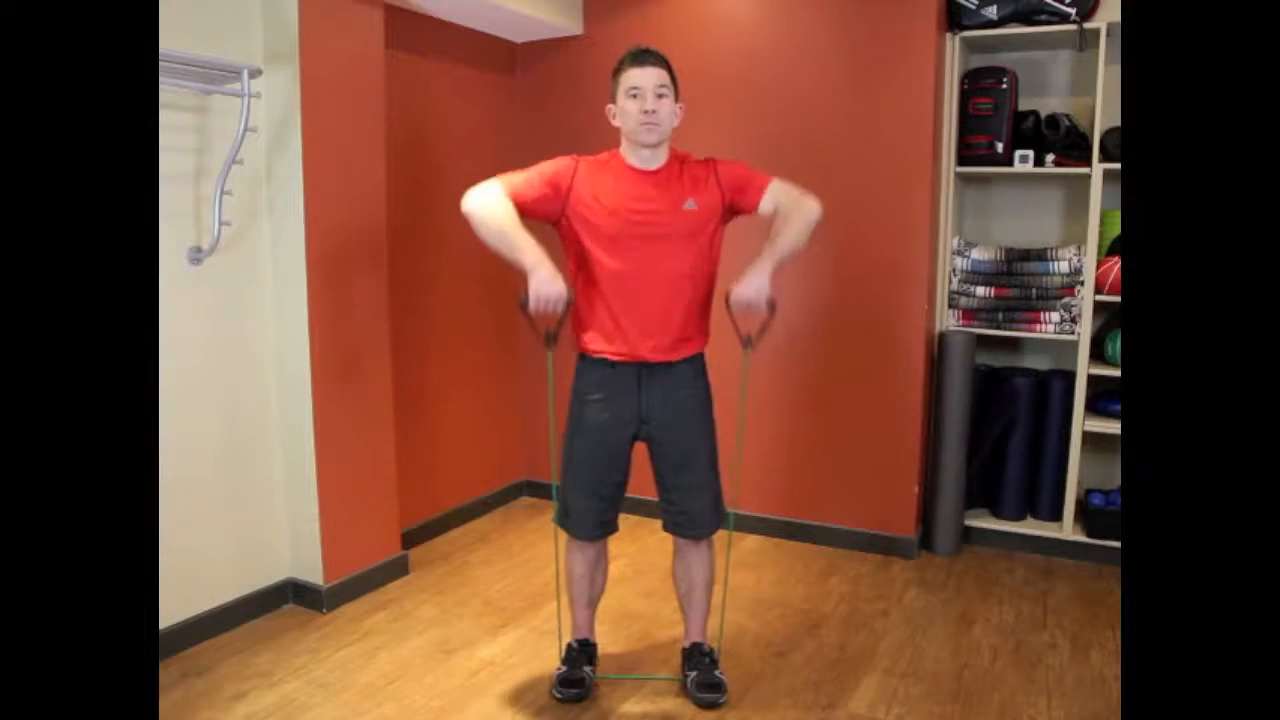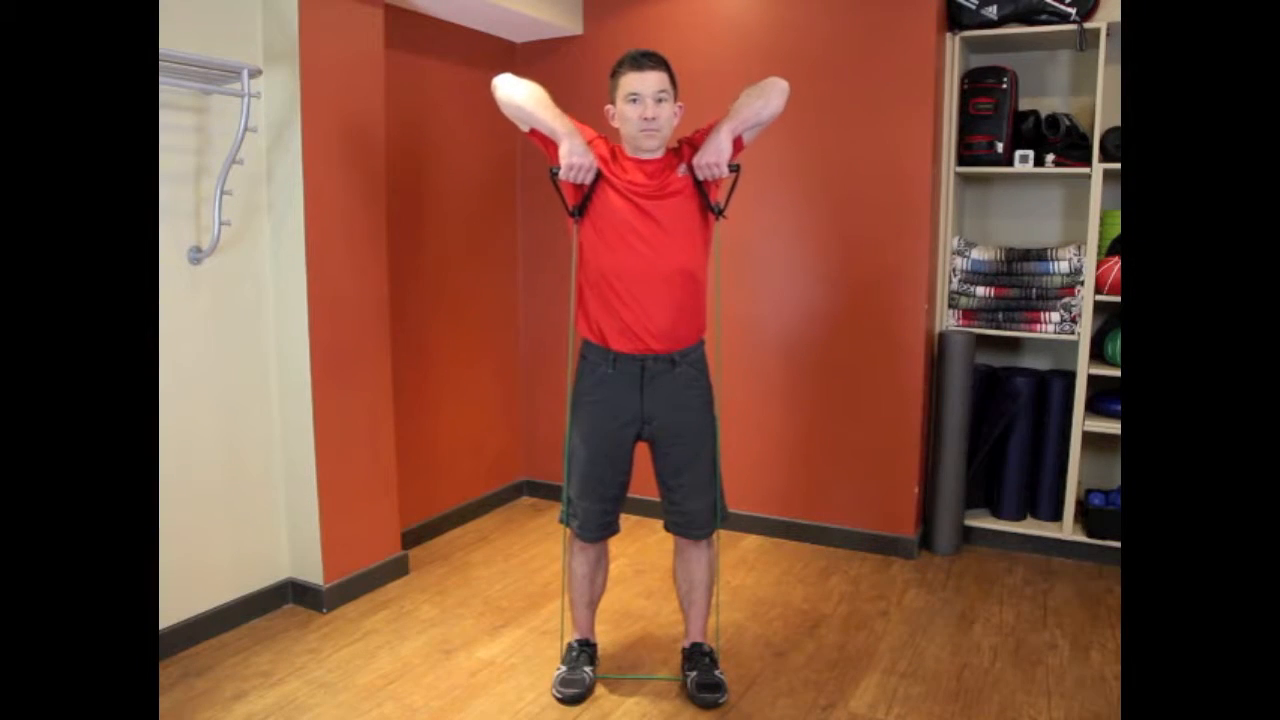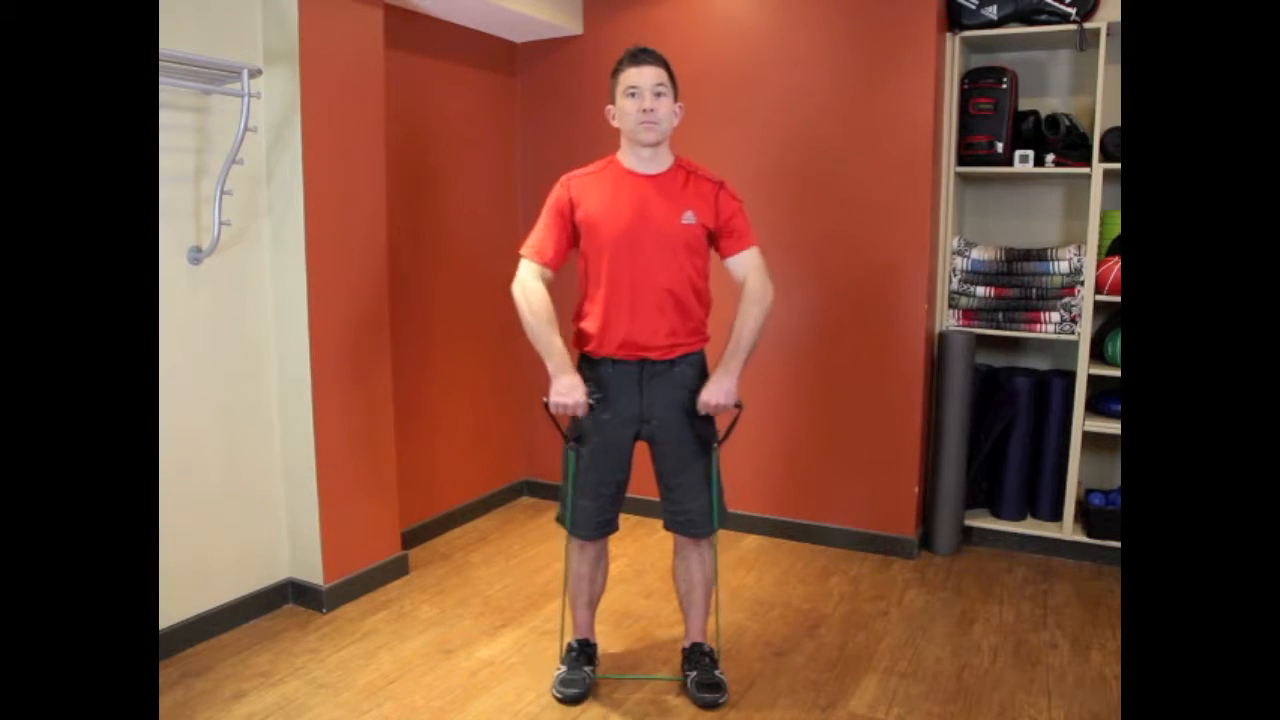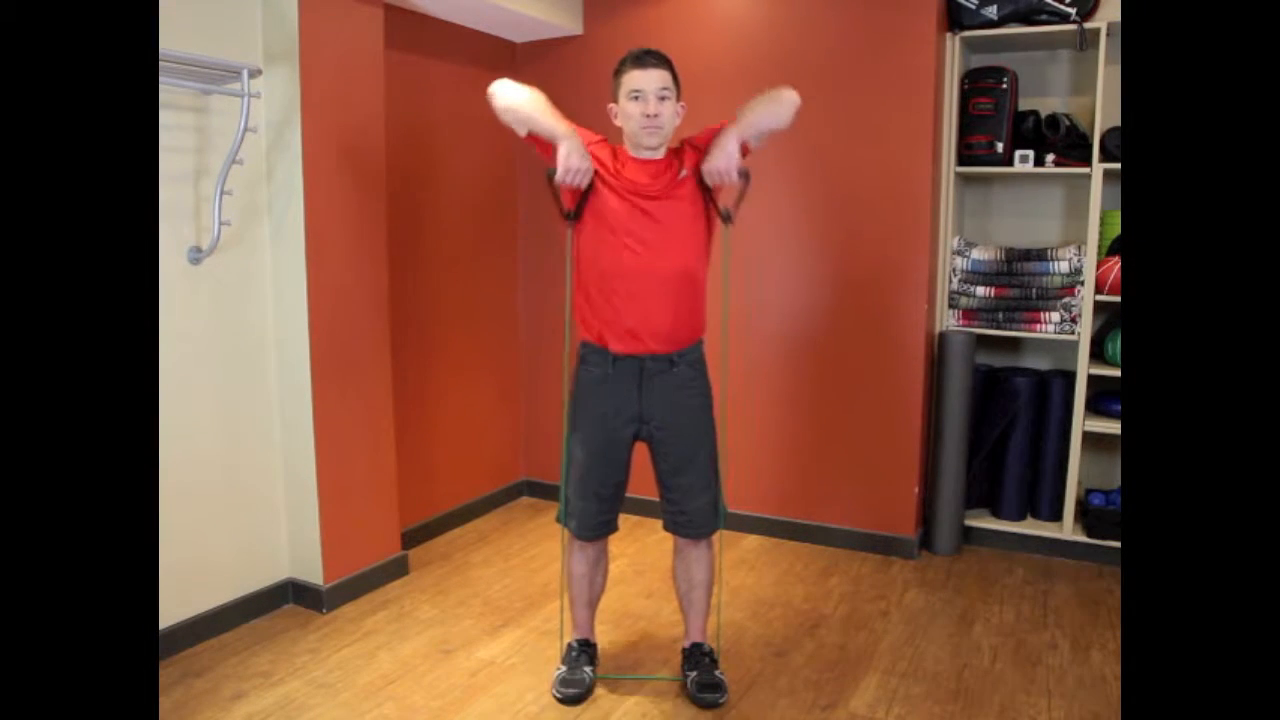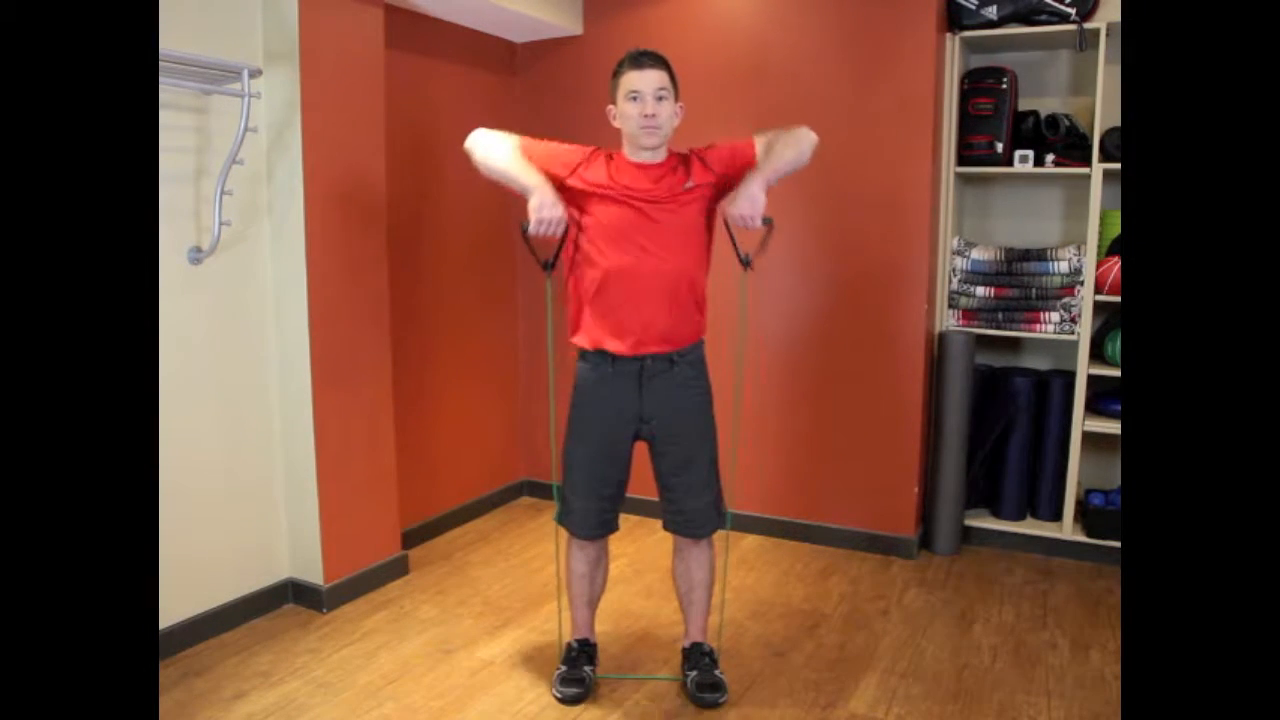
dt=1s
person 1, frame 1
left shoulder: (711, 180)
right shoulder: (575, 178)
left elbow: (804, 205)
right elbow: (480, 200)
left wrist: (765, 265)
right wrist: (535, 262)
left hip: (680, 377)
right hip: (601, 377)
left knee: (694, 523)
right knee: (585, 523)
left ankle: (696, 649)
right ankle: (581, 645)
person 1, frame 2
left shoulder: (697, 160)
right shoulder: (588, 160)
left elbow: (774, 92)
right elbow: (508, 88)
left wrist: (723, 135)
right wrist: (567, 137)
left hip: (682, 371)
right hip: (605, 370)
left knee: (695, 522)
right knee: (588, 521)
left ankle: (697, 649)
right ankle: (582, 646)
person 1, frame 3
left shoulder: (711, 193)
right shoulder: (576, 190)
left elbow: (755, 286)
right elbow: (529, 283)
left wrist: (728, 372)
right wrist: (562, 371)
left hip: (682, 376)
right hip: (599, 377)
left knee: (695, 524)
right knee: (587, 523)
left ankle: (697, 650)
right ankle: (581, 647)
person 1, frame 4
left shoulder: (700, 162)
right shoulder: (588, 162)
left elbow: (784, 100)
right elbow: (504, 94)
left wrist: (732, 136)
right wrist: (564, 137)
left hip: (680, 371)
right hip: (602, 371)
left knee: (694, 522)
right knee: (586, 521)
left ankle: (696, 650)
right ankle: (580, 646)
person 1, frame 5
left shoulder: (704, 169)
right shoulder: (581, 169)
left elbow: (800, 141)
right elbow: (483, 144)
left wrist: (754, 188)
right wrist: (536, 188)
left hip: (680, 372)
right hip: (601, 373)
left knee: (695, 522)
right knee: (586, 522)
left ankle: (697, 649)
right ankle: (582, 645)
